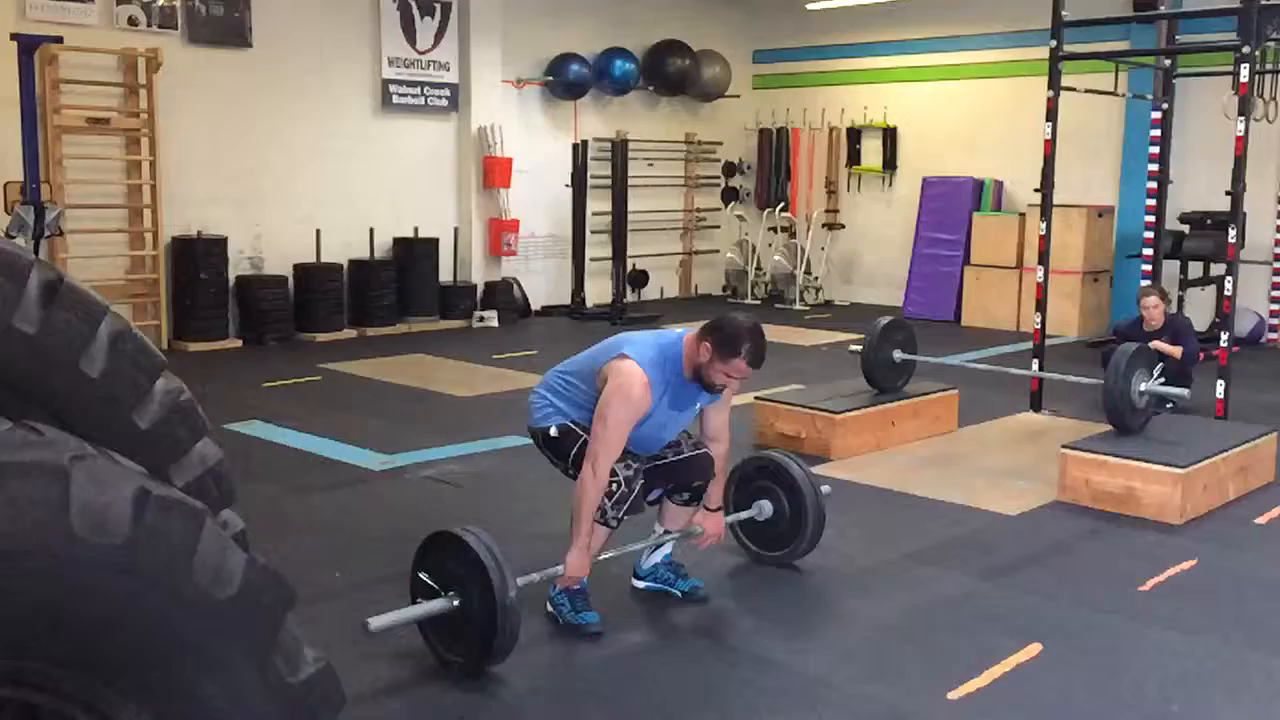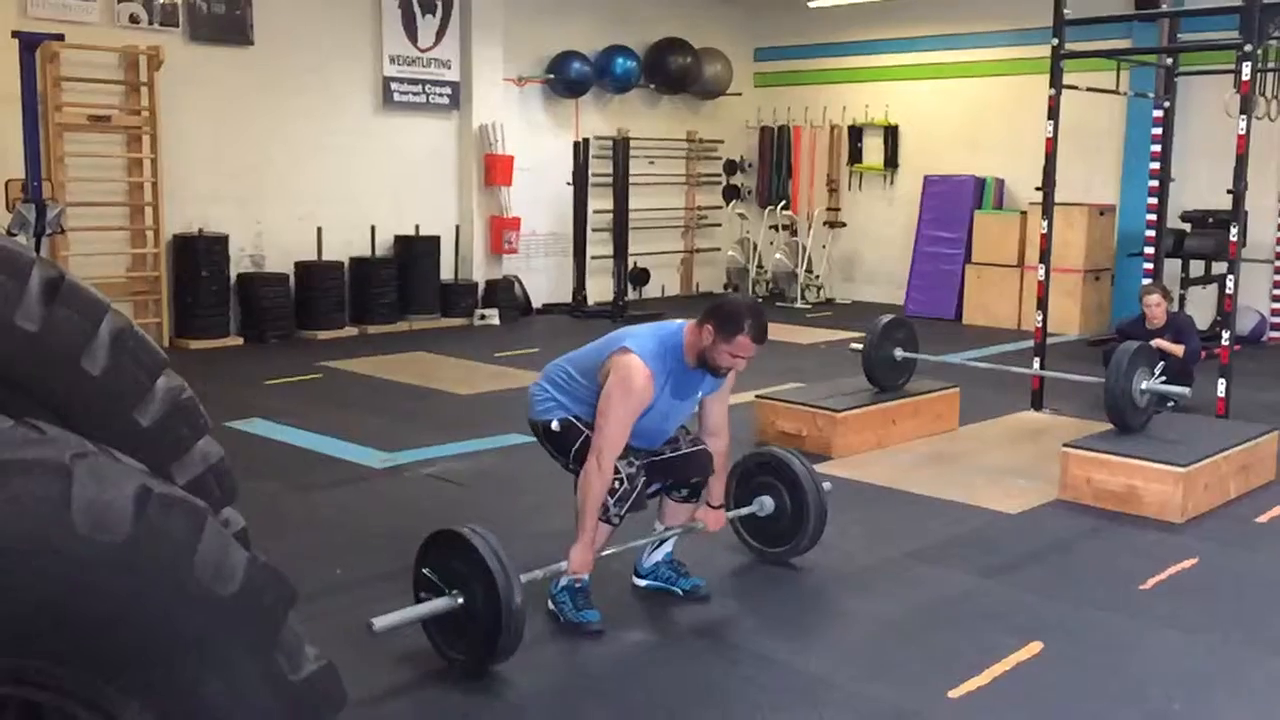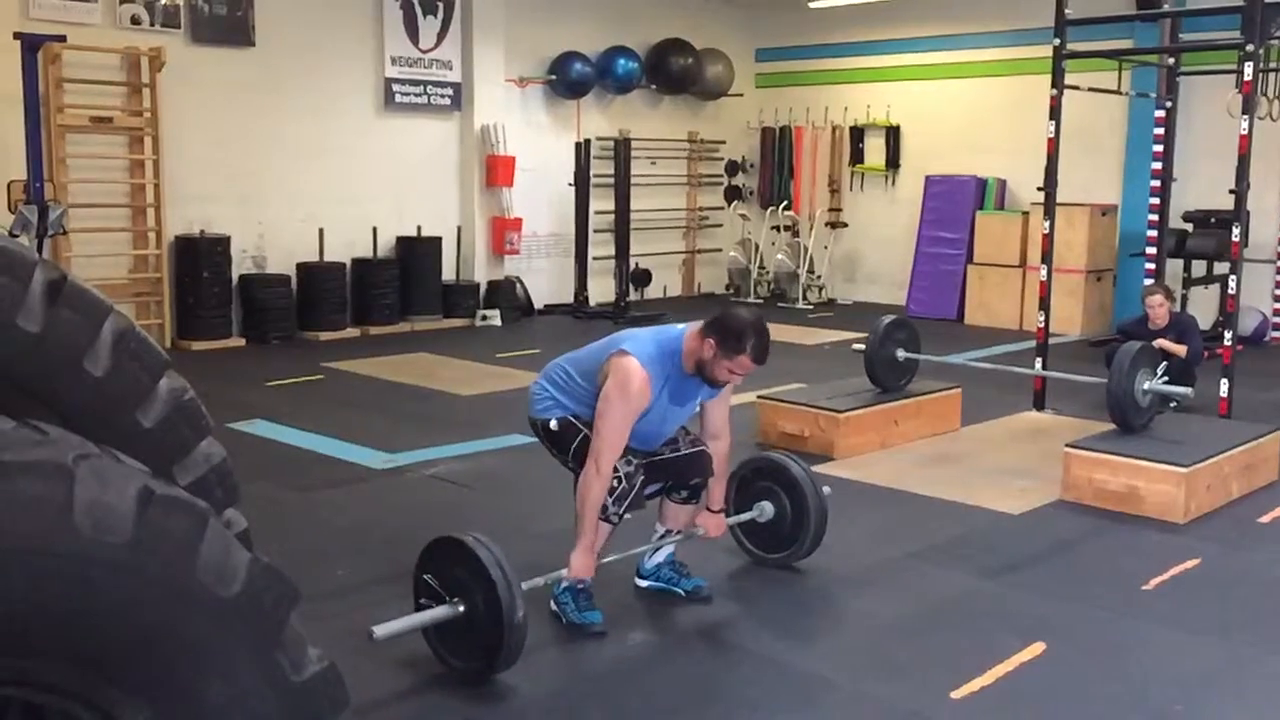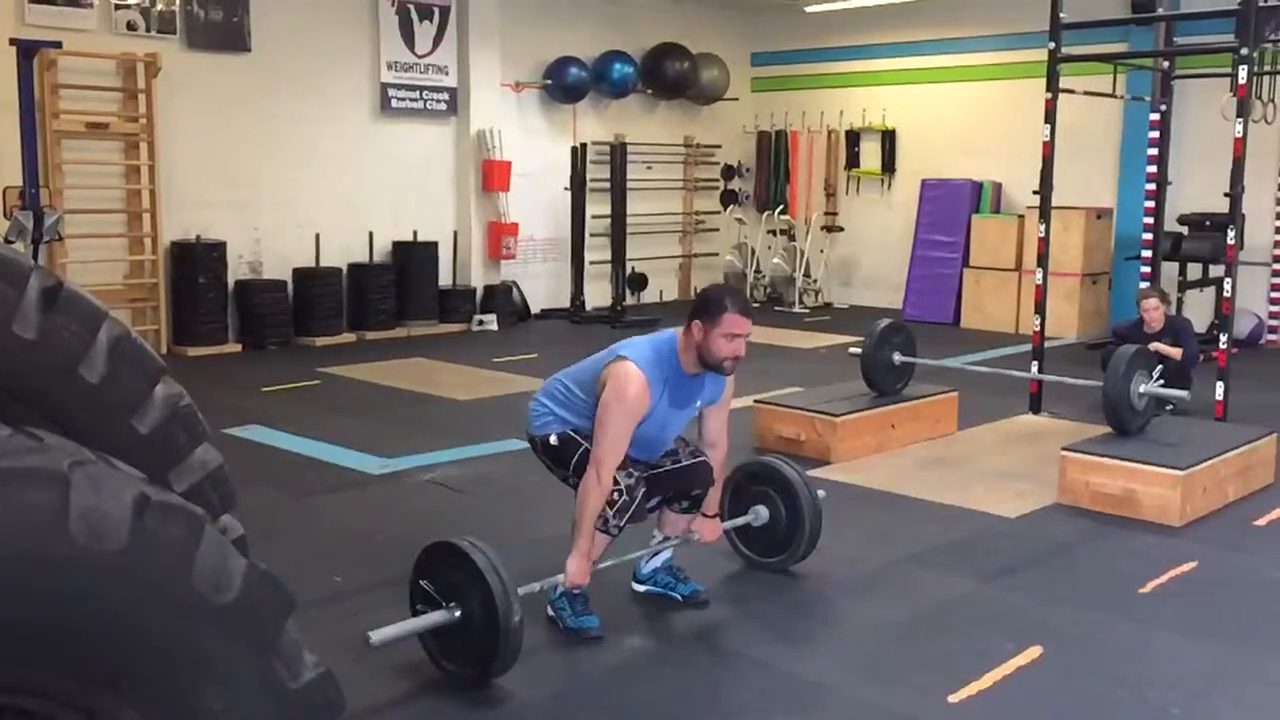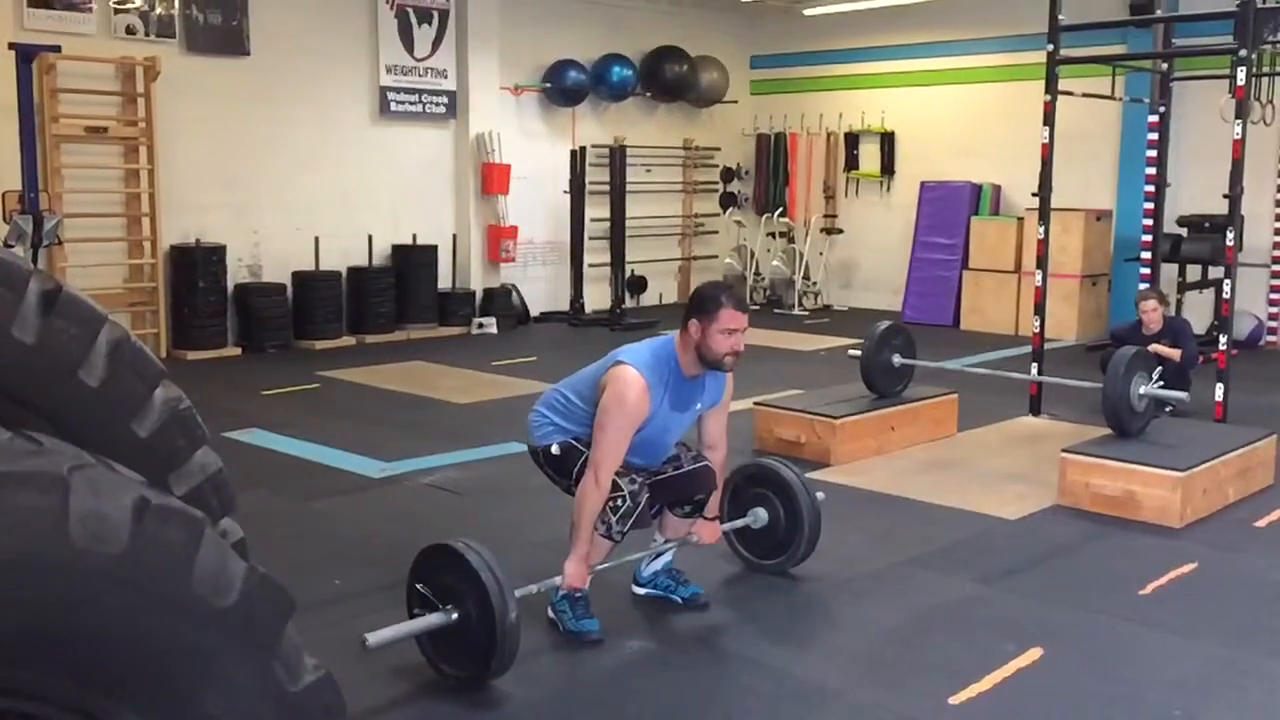
dt=0.4s
person 1, frame 1
left shoulder: (718, 368)
right shoulder: (637, 376)
left elbow: (717, 442)
right elbow: (596, 467)
left wrist: (713, 507)
right wrist: (578, 550)
right hip: (559, 417)
left knee: (698, 463)
right knee: (624, 482)
left ankle: (655, 564)
right ankle: (567, 587)
person 1, frame 2
left shoulder: (718, 358)
right shoulder: (639, 368)
left elbow: (716, 435)
right elbow: (601, 461)
left wrist: (715, 502)
right wrist: (583, 543)
left hip: (623, 415)
right hip: (561, 410)
left knee: (696, 461)
right knee: (625, 479)
left ankle: (655, 562)
right ankle: (570, 584)
person 1, frame 3
left shoulder: (717, 363)
right shoulder: (637, 372)
left elbow: (717, 439)
right elbow: (600, 466)
left wrist: (715, 506)
right wrist: (583, 548)
right hip: (560, 409)
left knee: (696, 462)
right knee: (623, 478)
left ankle: (657, 564)
right ankle: (572, 587)
person 1, frame 4
left shoulder: (719, 373)
right shoulder: (636, 377)
left elbow: (715, 446)
right elbow: (600, 473)
left wrist: (710, 513)
right wrist: (579, 554)
right hip: (559, 426)
left knee: (698, 472)
right knee: (625, 489)
left ankle: (654, 568)
right ankle: (568, 592)
person 1, frame 5
left shoulder: (718, 376)
right shoulder: (635, 382)
left elbow: (714, 449)
right elbow: (598, 477)
left wrist: (709, 515)
right wrist: (577, 557)
right hip: (560, 435)
left knee: (701, 477)
right knee: (628, 496)
left ankle: (655, 571)
right ankle: (569, 594)
